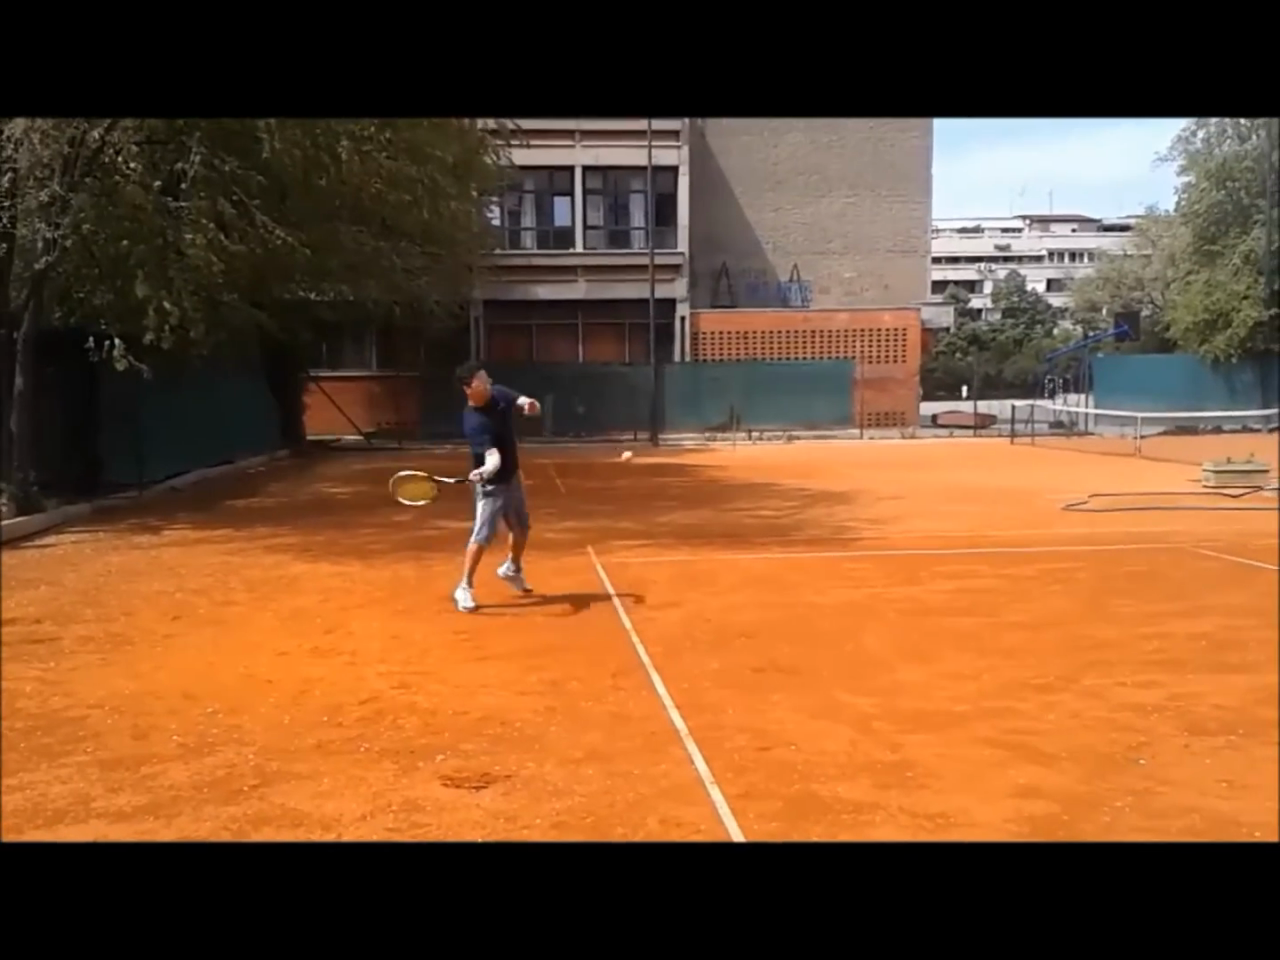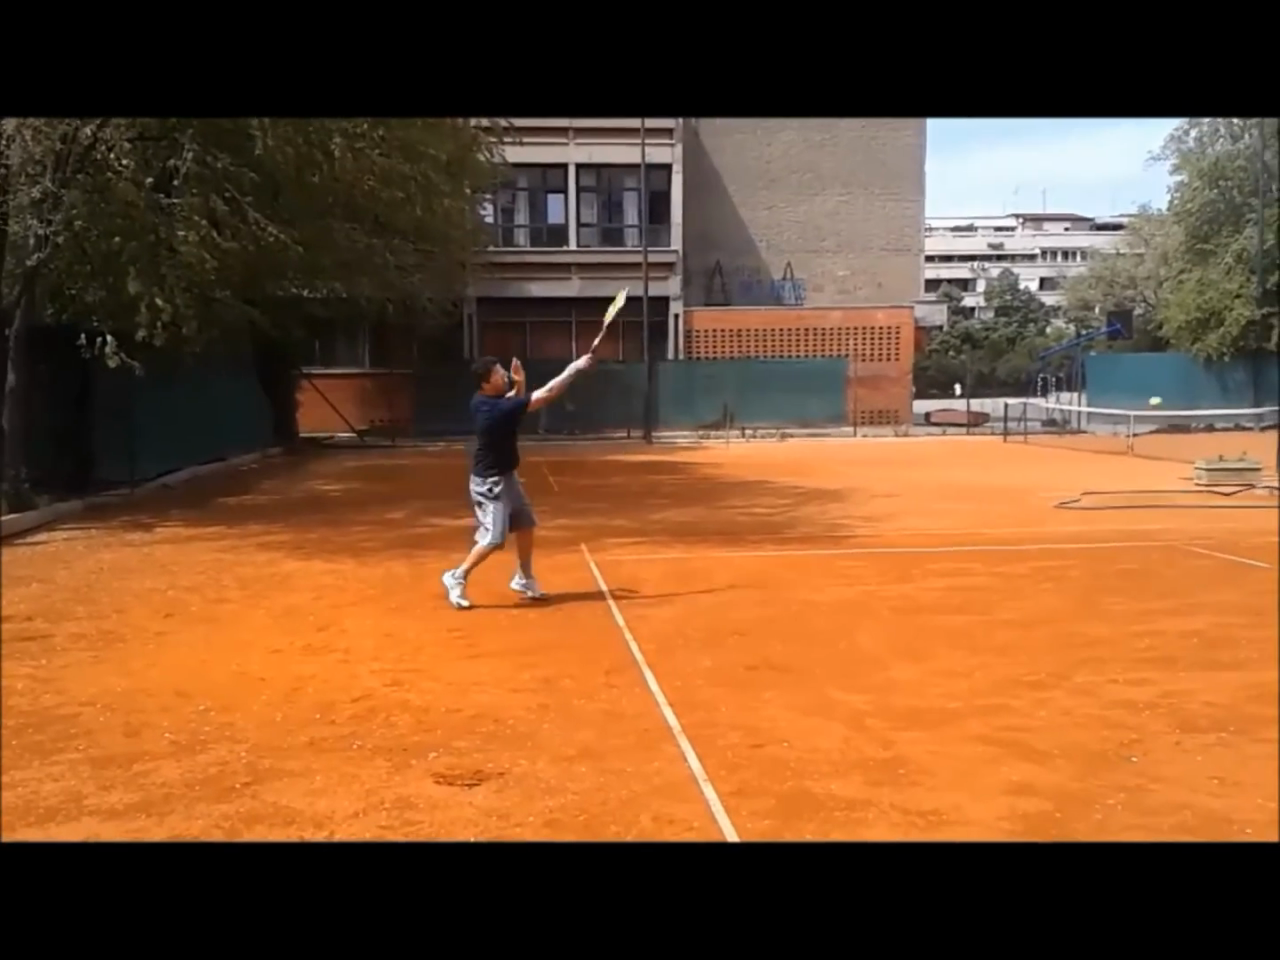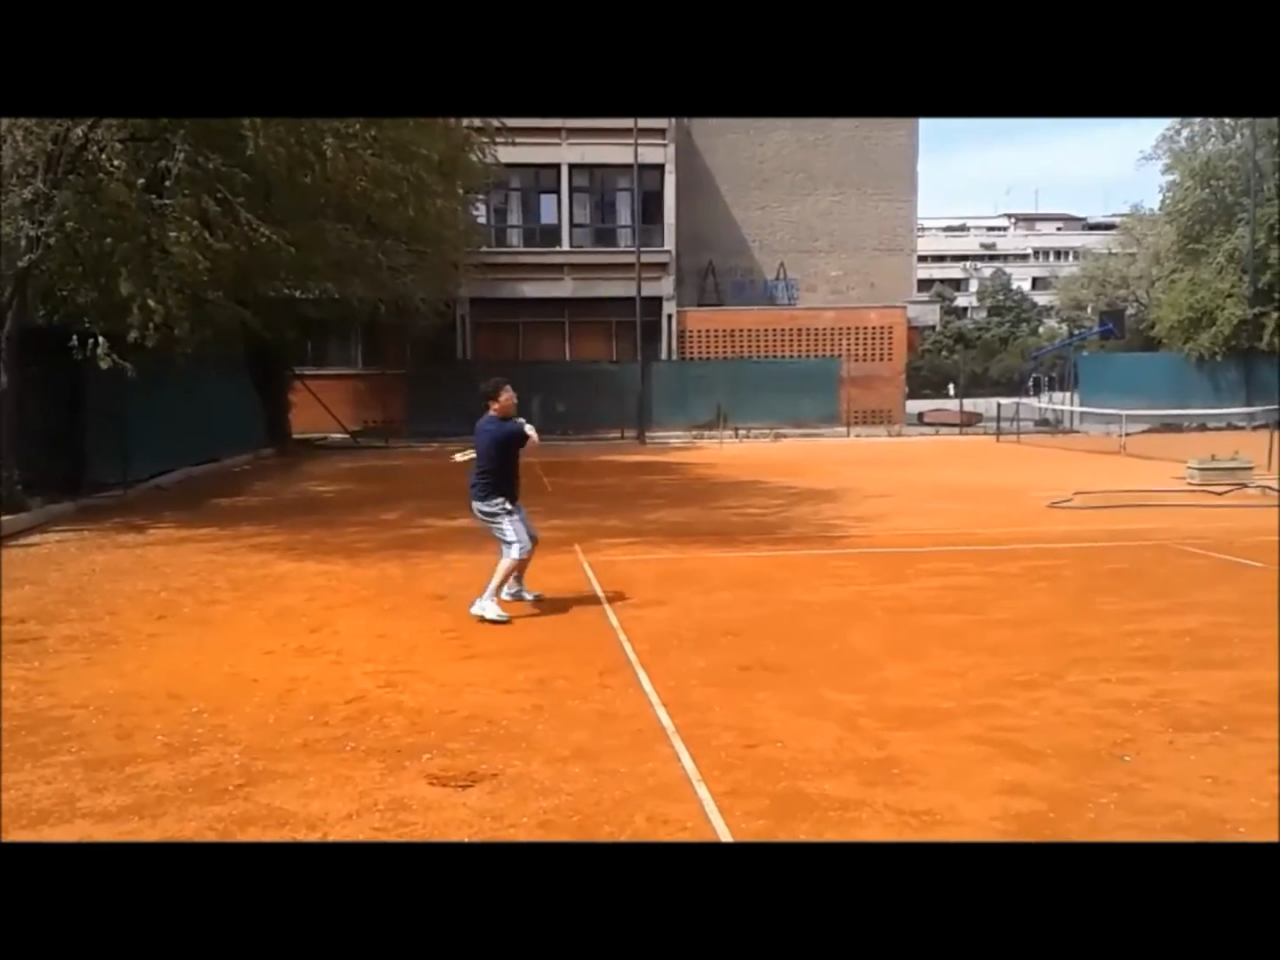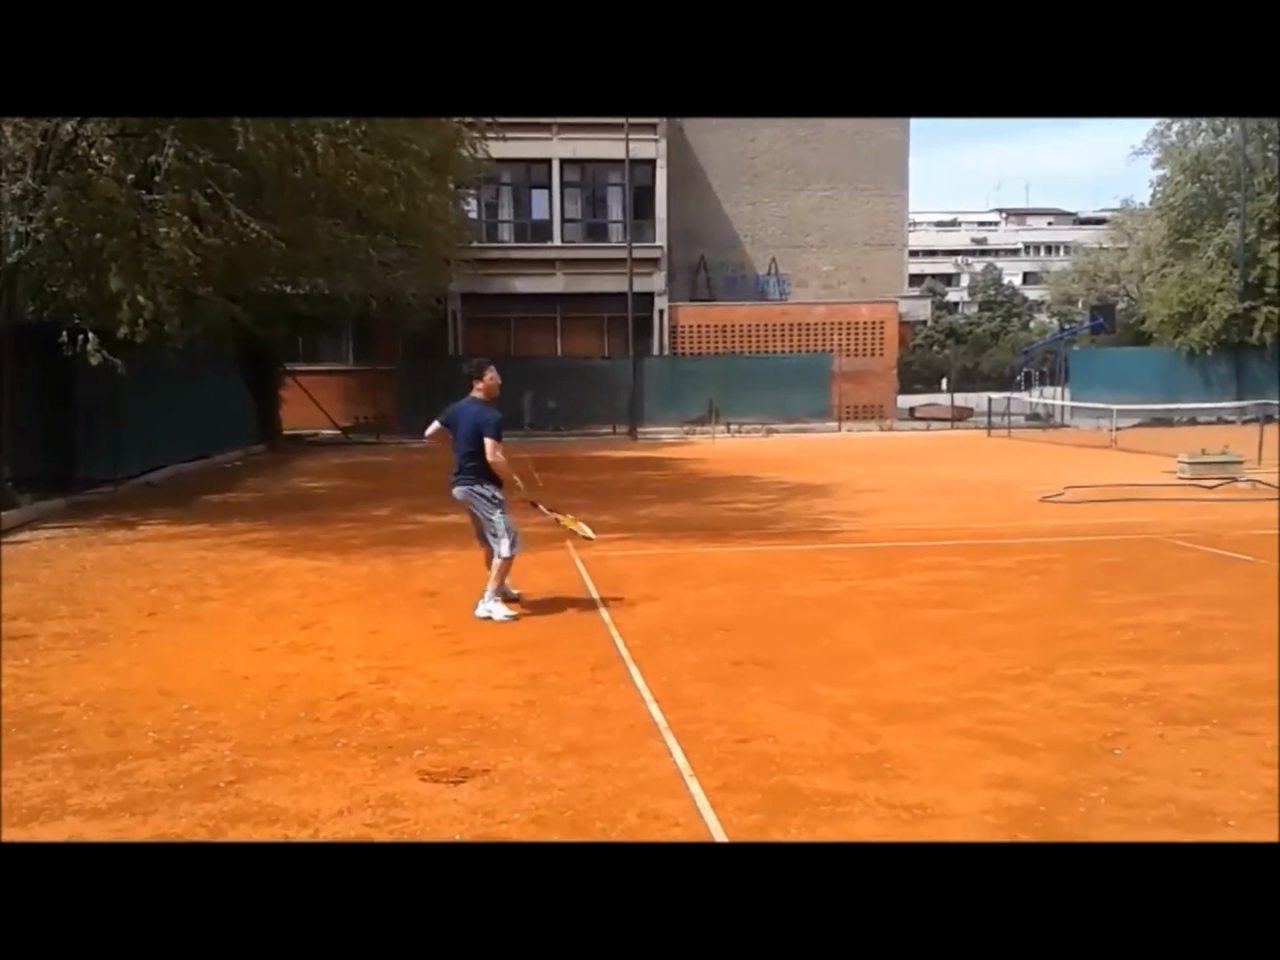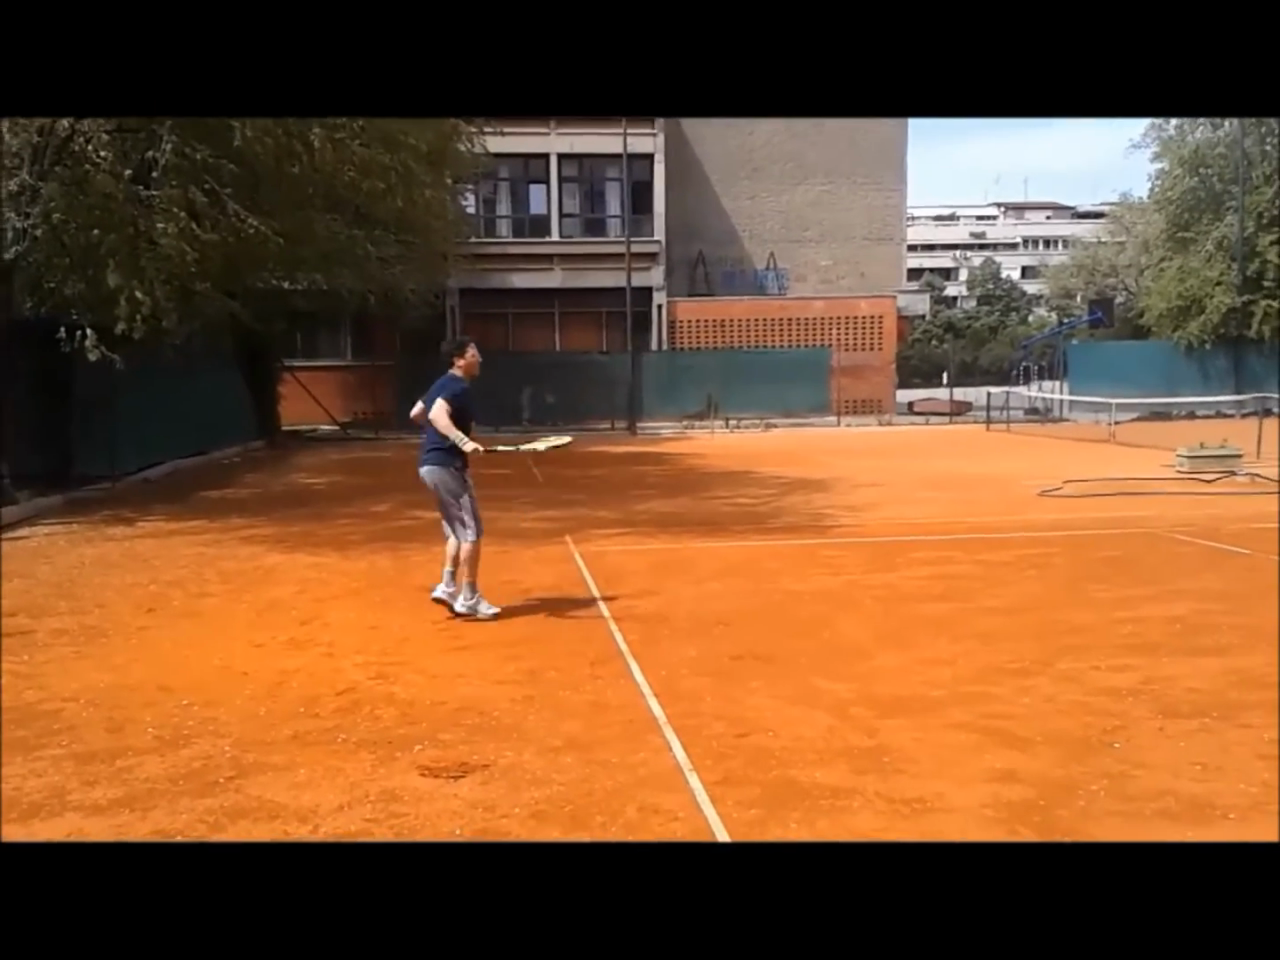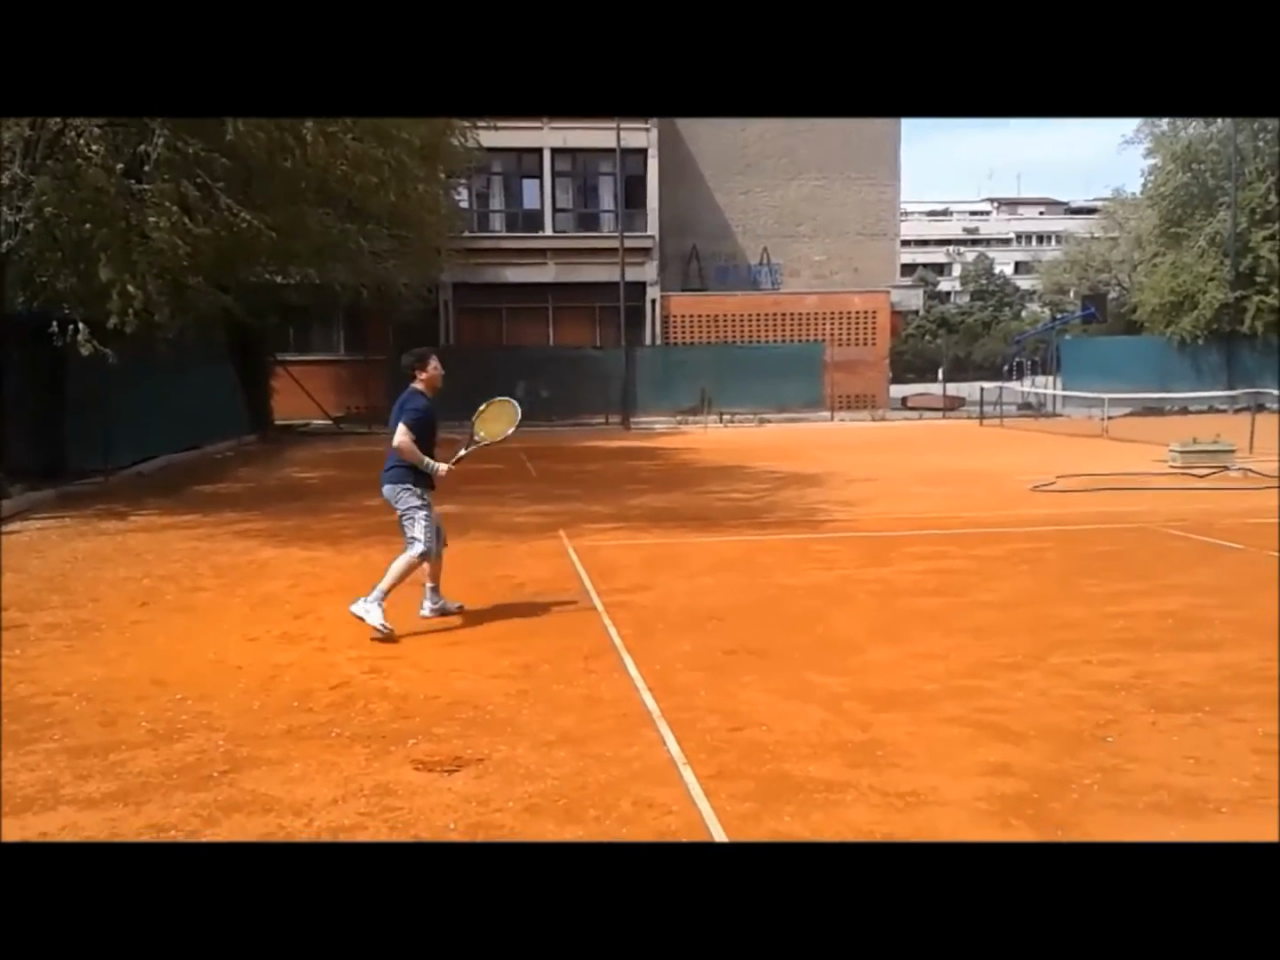
dt=0.2s
person 1, frame 1
left shoulder: (496, 395)
right shoulder: (474, 424)
left elbow: (530, 406)
right elbow: (494, 457)
left wrist: (530, 405)
right wrist: (487, 470)
left hip: (511, 478)
right hip: (492, 484)
left knee: (521, 529)
right knee: (482, 537)
left ankle: (512, 568)
right ankle: (465, 587)
person 1, frame 2
left shoulder: (482, 401)
right shoulder: (499, 409)
left elbow: (517, 401)
right elbow: (546, 395)
left wrist: (519, 382)
right wrist: (574, 368)
left hip: (505, 476)
right hip: (491, 482)
left knee: (526, 526)
right knee: (493, 539)
left ankle: (524, 579)
right ankle: (457, 578)
person 1, frame 3
left shoulder: (486, 424)
right shoulder: (506, 431)
right elbow: (533, 439)
left wrist: (522, 426)
right wrist: (526, 428)
left hip: (498, 498)
right hip: (493, 502)
left knee: (529, 540)
right knee: (520, 548)
left ankle: (513, 586)
right ankle: (486, 601)
person 1, frame 4
left shoulder: (457, 409)
right shoulder: (491, 416)
left elbow: (430, 433)
right elbow: (493, 457)
right wrist: (512, 480)
left hip: (463, 483)
right hip: (481, 486)
left knee: (491, 540)
right knee: (507, 542)
left ankle: (497, 585)
right ankle: (489, 601)
person 1, frame 5
left shoulder: (441, 385)
right shoulder: (458, 387)
left elbow: (416, 414)
right elbow: (437, 414)
right wrist: (463, 441)
left hip: (431, 464)
right hip: (447, 466)
left knee: (456, 530)
right knee: (471, 532)
left ankle: (448, 588)
right ankle: (469, 598)
person 1, frame 6
left shoulder: (409, 400)
right shoulder: (419, 404)
right elbow: (400, 443)
right wrist: (433, 466)
left hip: (400, 483)
right hip: (408, 484)
left knee: (435, 541)
right knee: (421, 548)
left ankle: (433, 600)
right ankle: (371, 602)
